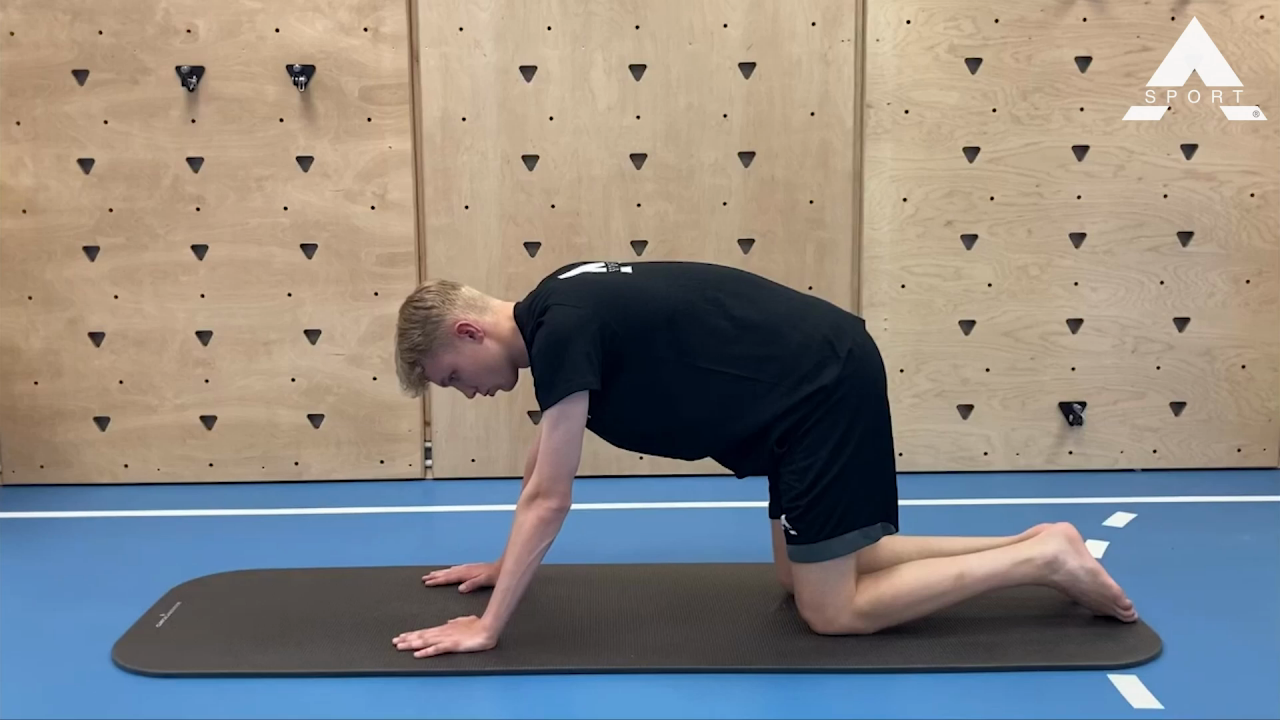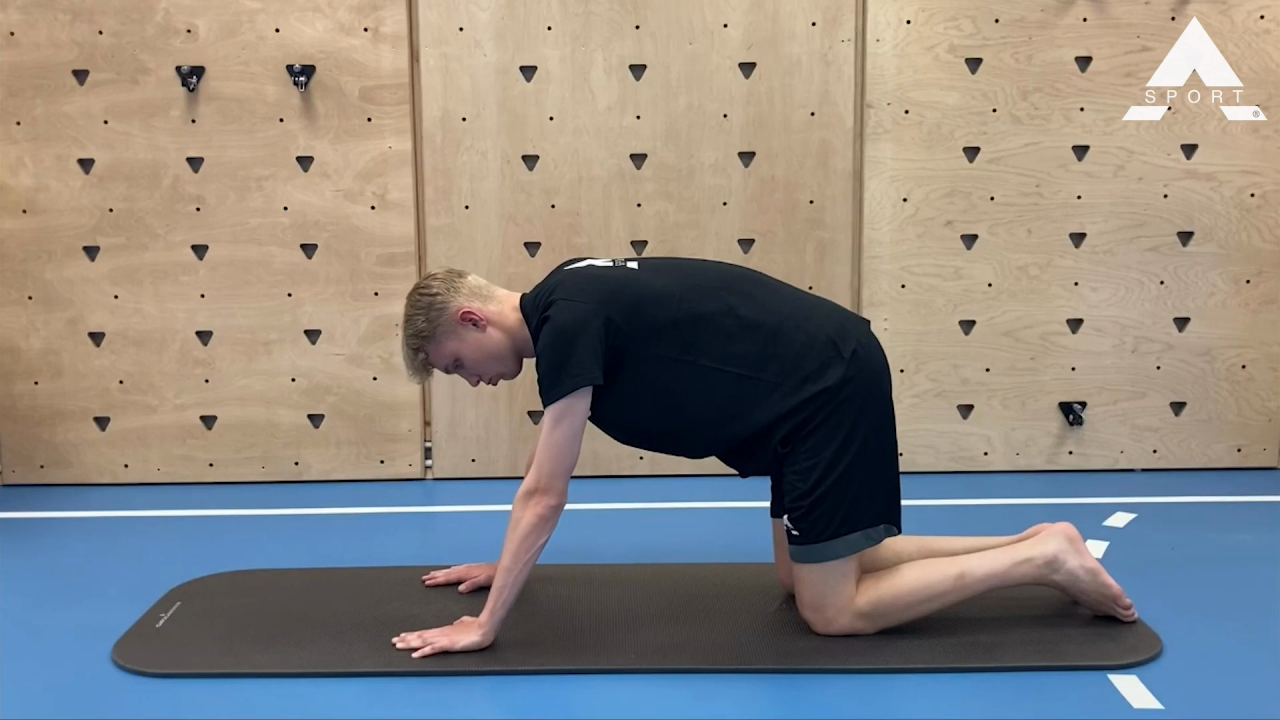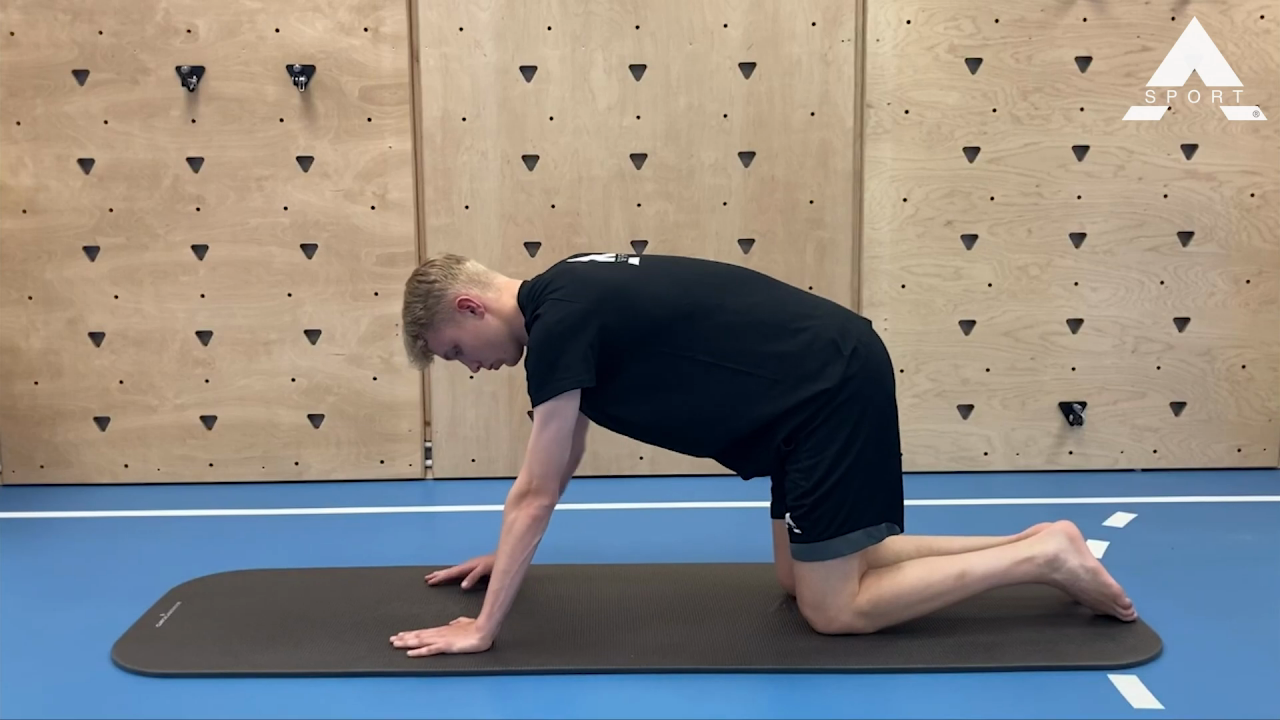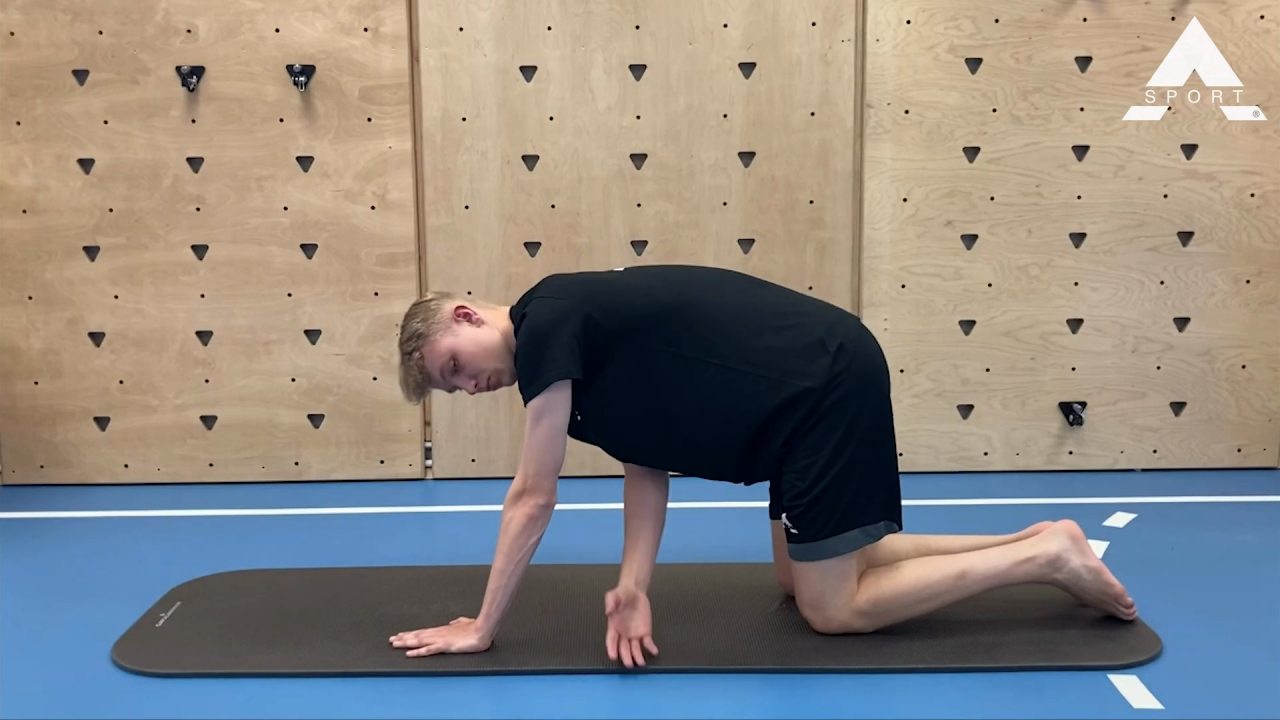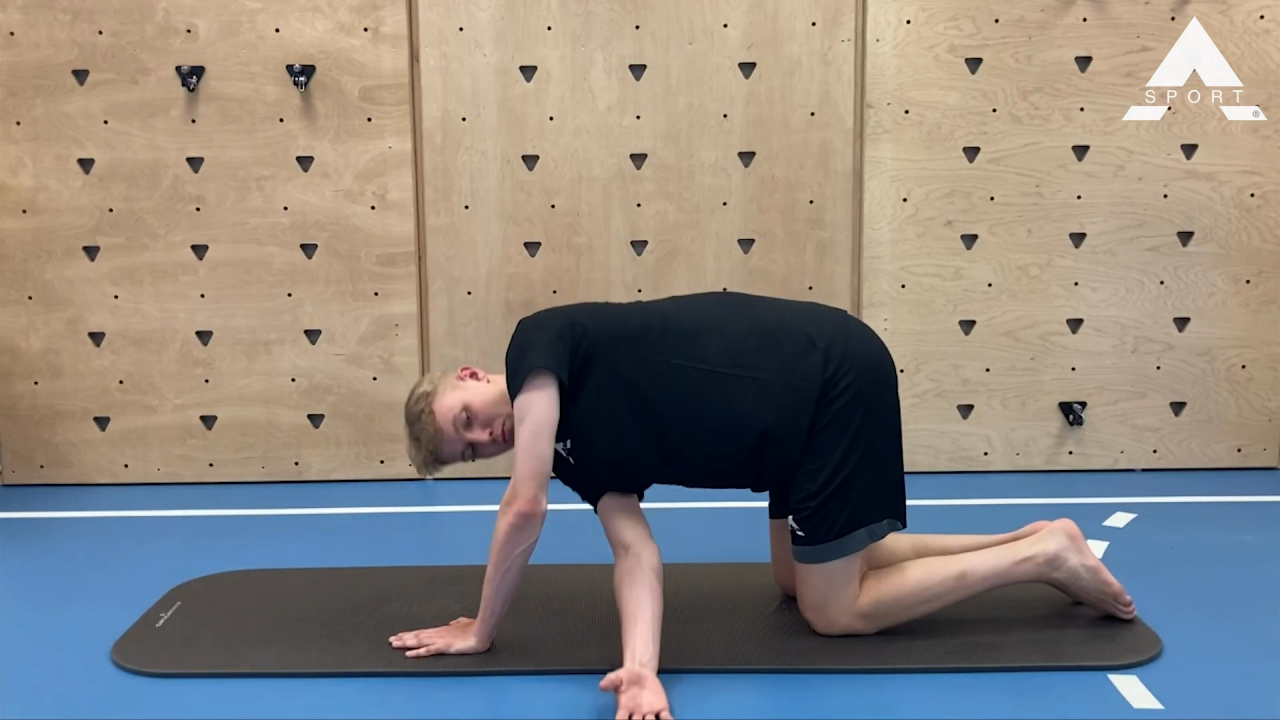
dt=0.4s
person 1, frame 1
left shoulder: (562, 331)
right shoulder: (559, 313)
left elbow: (548, 499)
right elbow: (539, 466)
left wrist: (487, 628)
right wrist: (505, 563)
left hip: (825, 387)
right hip: (820, 375)
left knee: (832, 608)
right knee: (802, 571)
left ankle: (1045, 559)
right ankle: (1030, 543)
person 1, frame 2
left shoulder: (568, 325)
right shoulder: (566, 308)
left elbow: (544, 495)
right elbow: (543, 474)
left wrist: (483, 626)
right wrist: (504, 563)
left hip: (830, 386)
right hip: (825, 377)
left knee: (832, 608)
right knee: (804, 571)
left ankle: (1046, 561)
right ankle: (1034, 542)
person 1, frame 3
left shoulder: (560, 322)
right shoulder: (568, 299)
left elbow: (535, 493)
right elbow: (561, 461)
left wrist: (482, 628)
right wrist: (505, 556)
left hip: (831, 388)
right hip: (827, 375)
left knee: (833, 608)
right knee: (802, 574)
left ankle: (1045, 559)
right ankle: (1034, 542)
person 1, frame 4
left shoulder: (546, 325)
right shoulder: (575, 338)
left elbow: (531, 498)
right elbow: (647, 464)
left wrist: (481, 628)
right wrist: (632, 588)
left hip: (826, 387)
right hip: (825, 376)
left knee: (832, 607)
right knee: (802, 572)
left ankle: (1045, 557)
right ankle: (1031, 541)
person 1, frame 5
left shoulder: (538, 344)
right shoulder: (573, 440)
left elbow: (524, 508)
right elbow: (635, 545)
left wrist: (479, 631)
left hip: (836, 378)
right hip: (824, 378)
left knee: (834, 610)
right knee: (799, 576)
left ankle: (1043, 555)
right ankle: (1022, 542)
